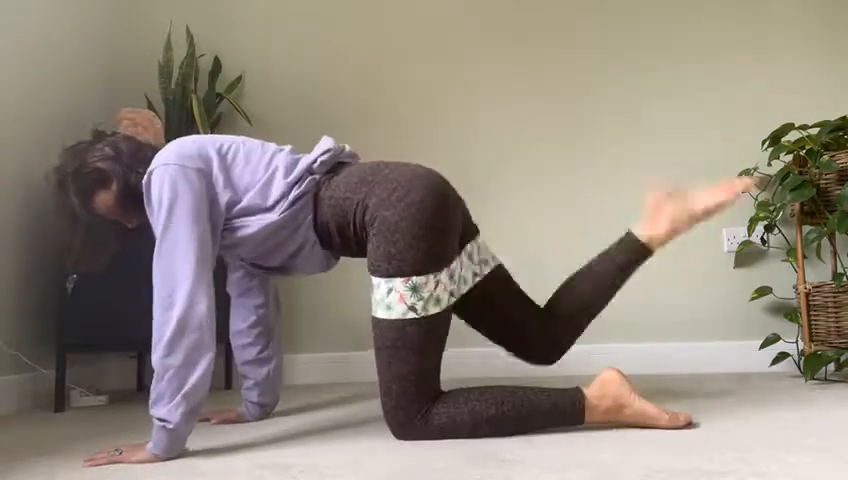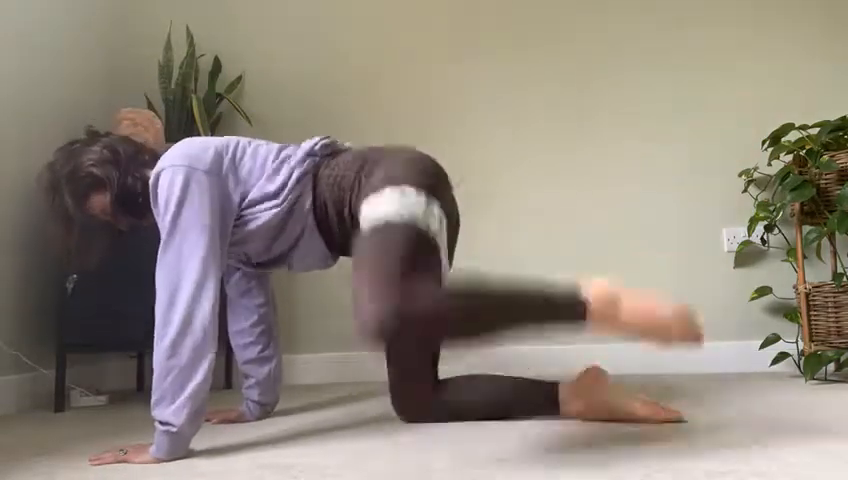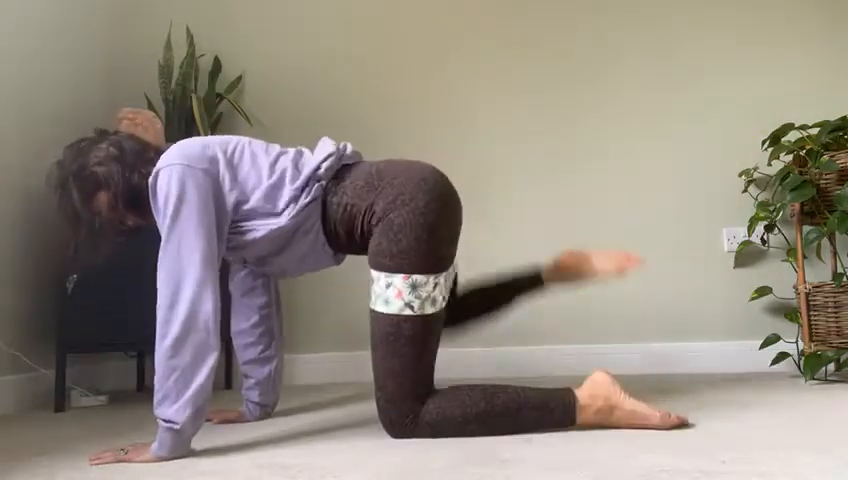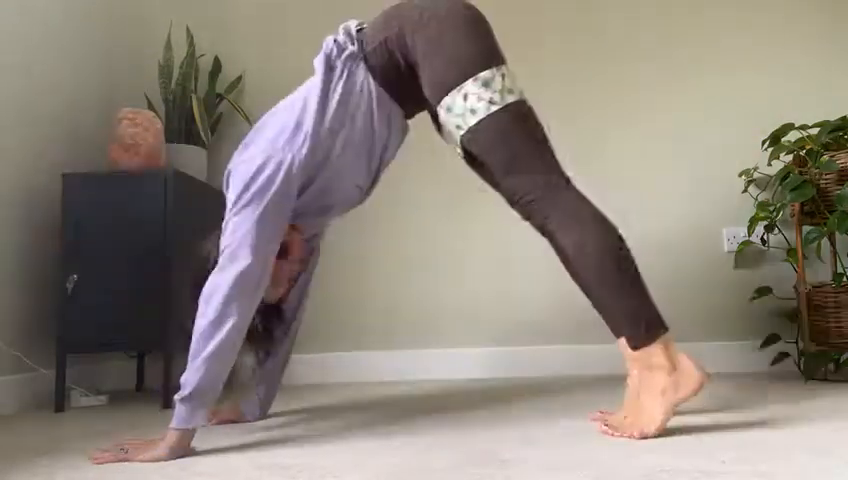
dt=0.7s
person 1, frame 1
left shoulder: (171, 170)
right shoulder: (201, 175)
left elbow: (183, 306)
right elbow: (249, 284)
left wrist: (165, 438)
right wrist: (257, 400)
left hip: (399, 207)
right hip: (411, 201)
left knee: (412, 417)
right knee: (544, 339)
left ankle: (600, 401)
right ankle: (658, 224)
person 1, frame 2
left shoulder: (179, 175)
right shoulder: (201, 176)
left elbow: (185, 304)
right elbow: (242, 283)
left wrist: (169, 439)
right wrist: (257, 401)
left hip: (390, 179)
right hip: (388, 199)
left knee: (381, 313)
right knee: (417, 399)
left ankle: (594, 305)
right ankle: (583, 394)
person 1, frame 3
left shoulder: (177, 173)
right shoulder: (205, 176)
left elbow: (187, 305)
right elbow: (251, 282)
left wrist: (170, 436)
right wrist: (259, 399)
left hip: (402, 206)
right hip: (410, 197)
left knee: (404, 415)
right knee: (452, 316)
left ankle: (591, 402)
right ankle: (561, 267)
person 1, frame 4
left shoulder: (261, 171)
right shoulder: (287, 199)
left elbow: (230, 290)
left wrist: (180, 431)
right wrist: (256, 405)
right hip: (409, 58)
left knee: (540, 191)
right knee: (535, 197)
left ankle: (663, 363)
right ankle: (641, 357)
